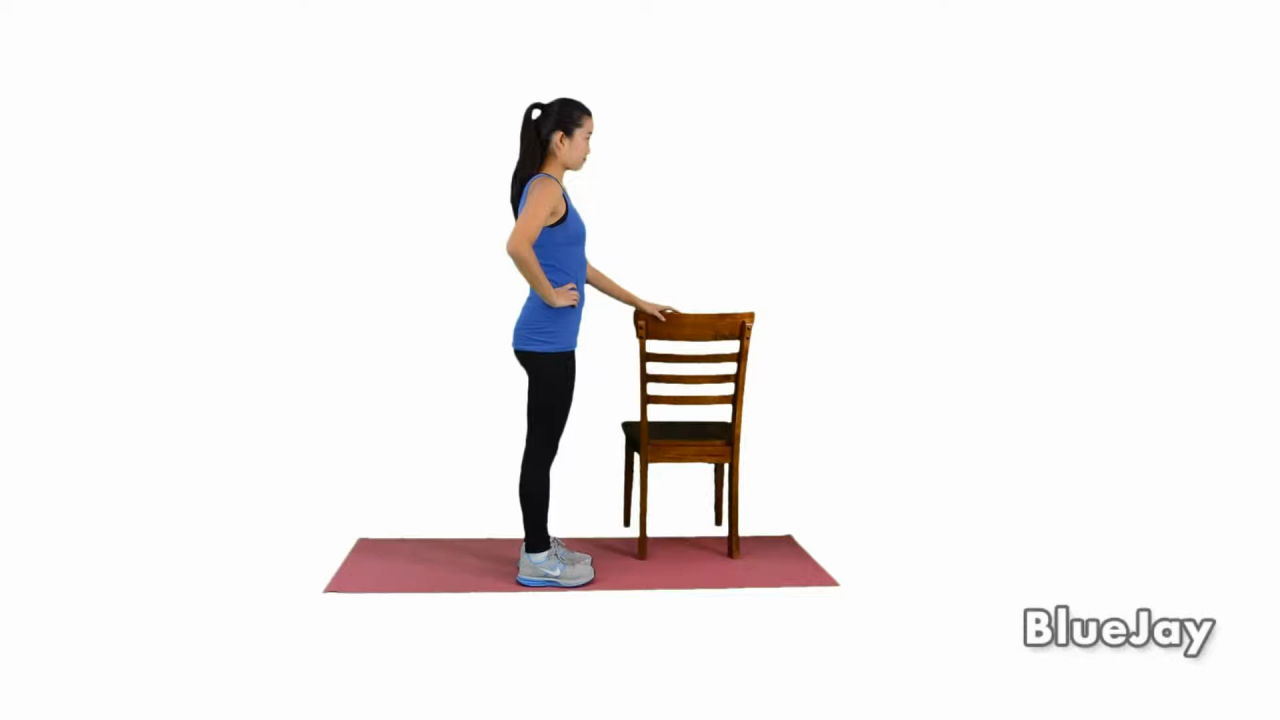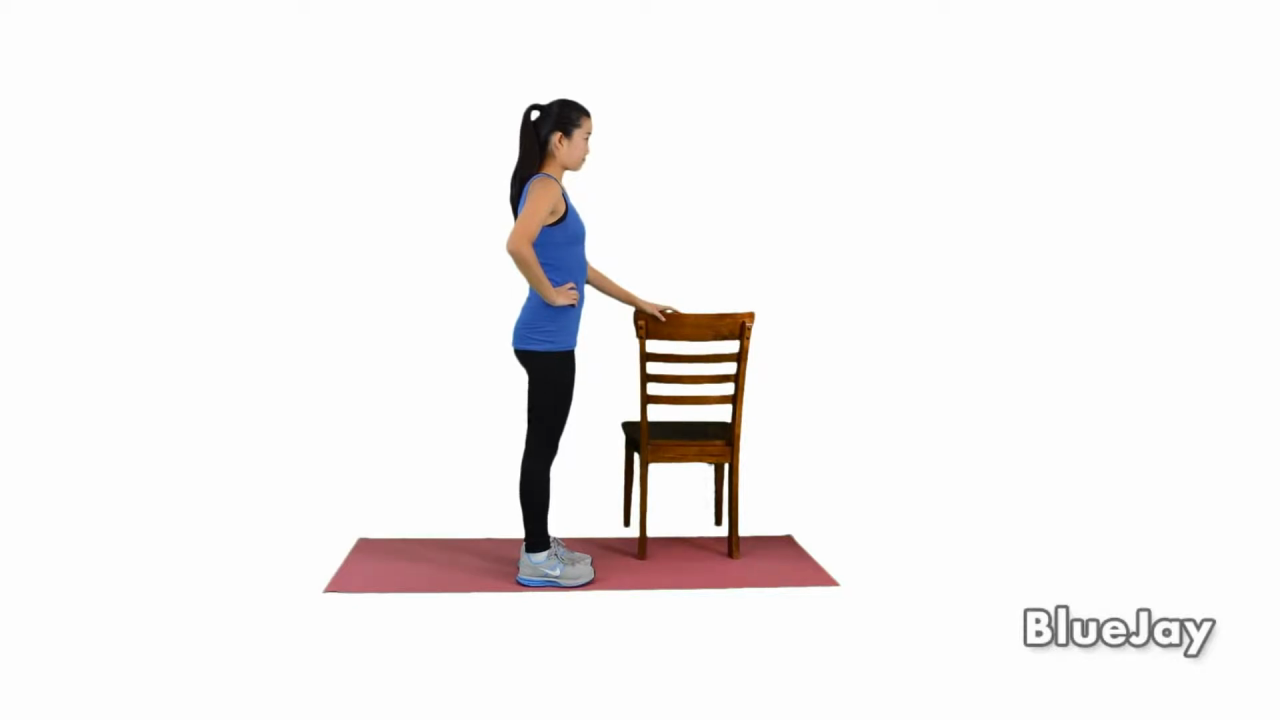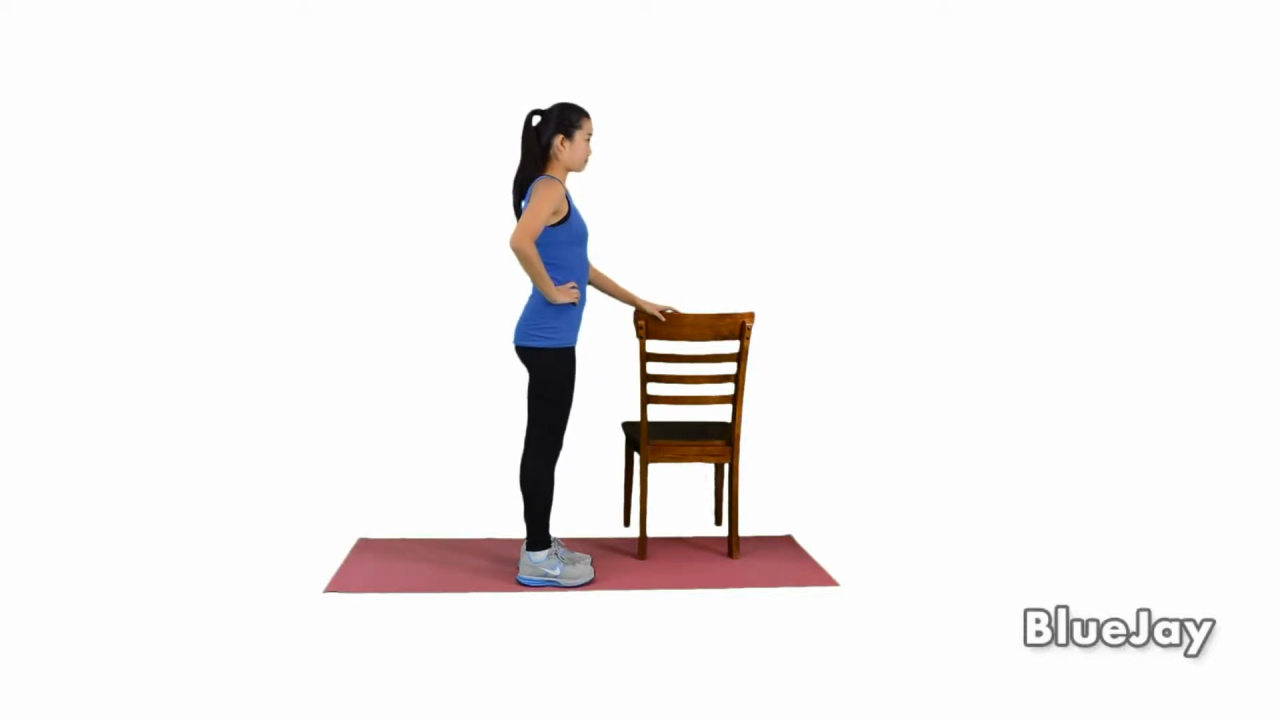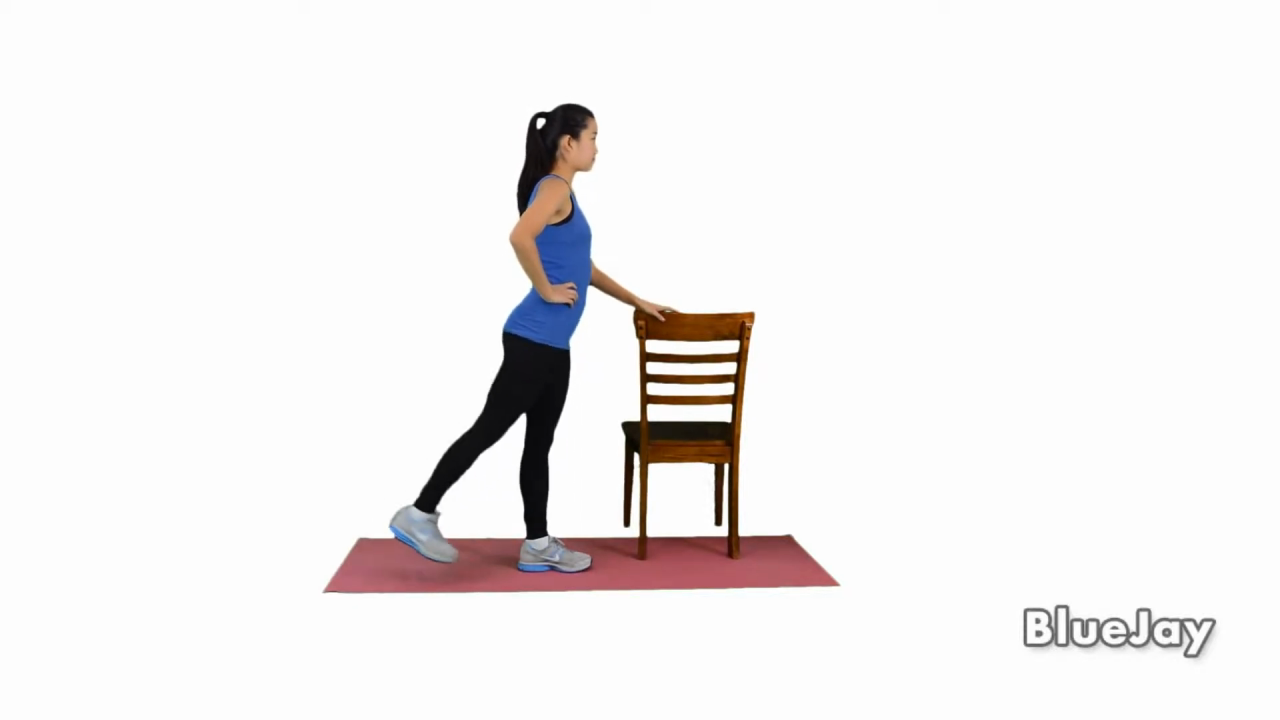
dt=1s
person 1, frame 1
left shoulder: (551, 189)
right shoulder: (545, 187)
left elbow: (580, 267)
right elbow: (517, 245)
left wrist: (639, 303)
right wrist: (549, 295)
left hip: (553, 340)
right hip: (546, 340)
left knee: (543, 447)
right knee: (541, 448)
left ankle: (540, 546)
right ankle: (536, 559)
person 1, frame 2
left shoulder: (551, 189)
right shoulder: (545, 187)
left elbow: (580, 267)
right elbow: (517, 244)
left wrist: (639, 303)
right wrist: (548, 294)
left hip: (552, 339)
right hip: (546, 340)
left knee: (543, 446)
right knee: (541, 448)
left ankle: (540, 546)
right ankle: (536, 560)
person 1, frame 3
left shoulder: (554, 190)
right shoulder: (548, 188)
left elbow: (582, 268)
right elbow: (520, 241)
left wrist: (639, 302)
right wrist: (550, 292)
left hip: (552, 337)
right hip: (547, 338)
left knee: (545, 443)
right knee: (543, 445)
left ankle: (541, 545)
right ankle: (536, 558)
person 1, frame 4
left shoulder: (563, 192)
right shoulder: (553, 187)
left elbow: (584, 268)
right elbow: (520, 237)
left wrist: (637, 302)
right wrist: (544, 290)
left hip: (553, 342)
right hip: (534, 337)
left knee: (539, 443)
right knee: (489, 429)
left ankle: (537, 544)
right ankle: (418, 514)
